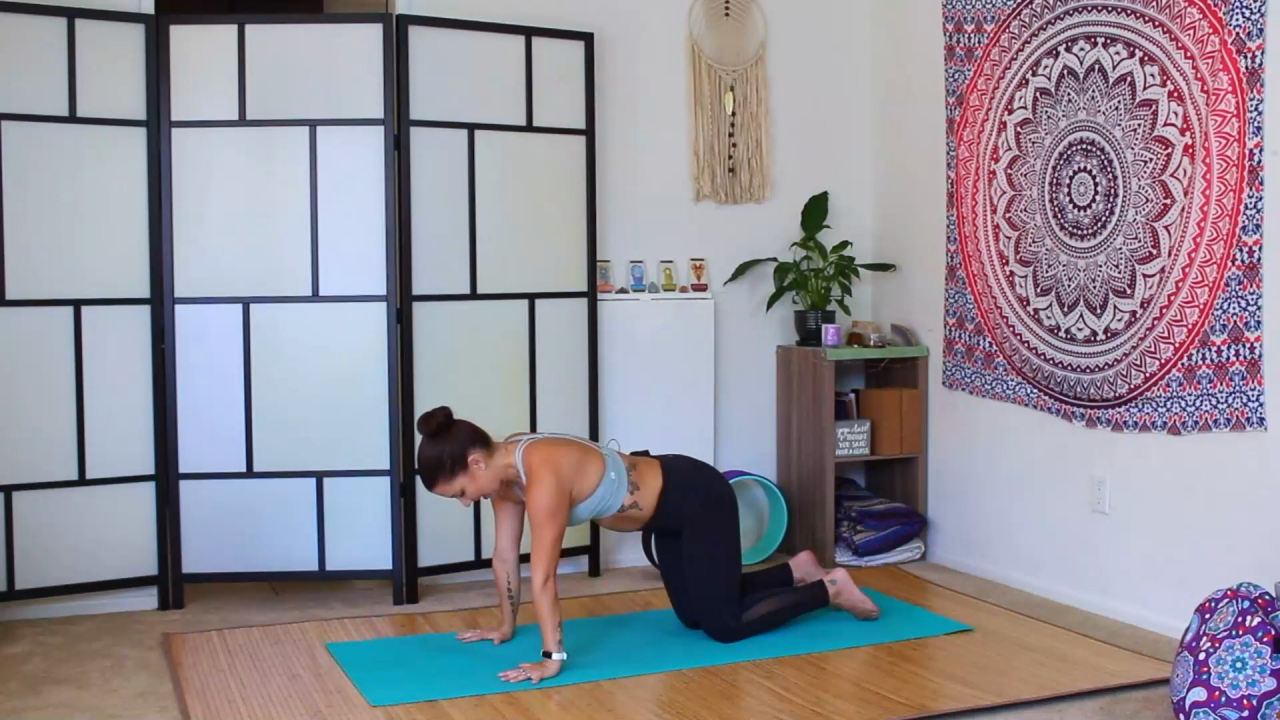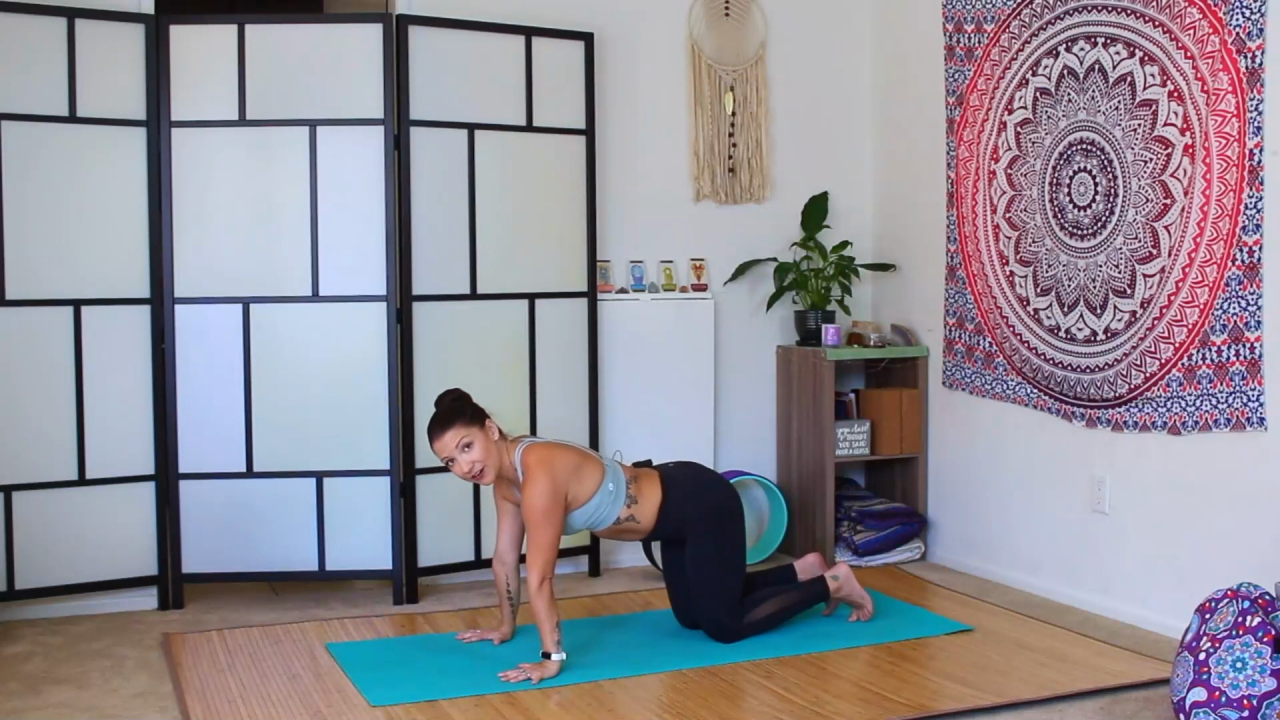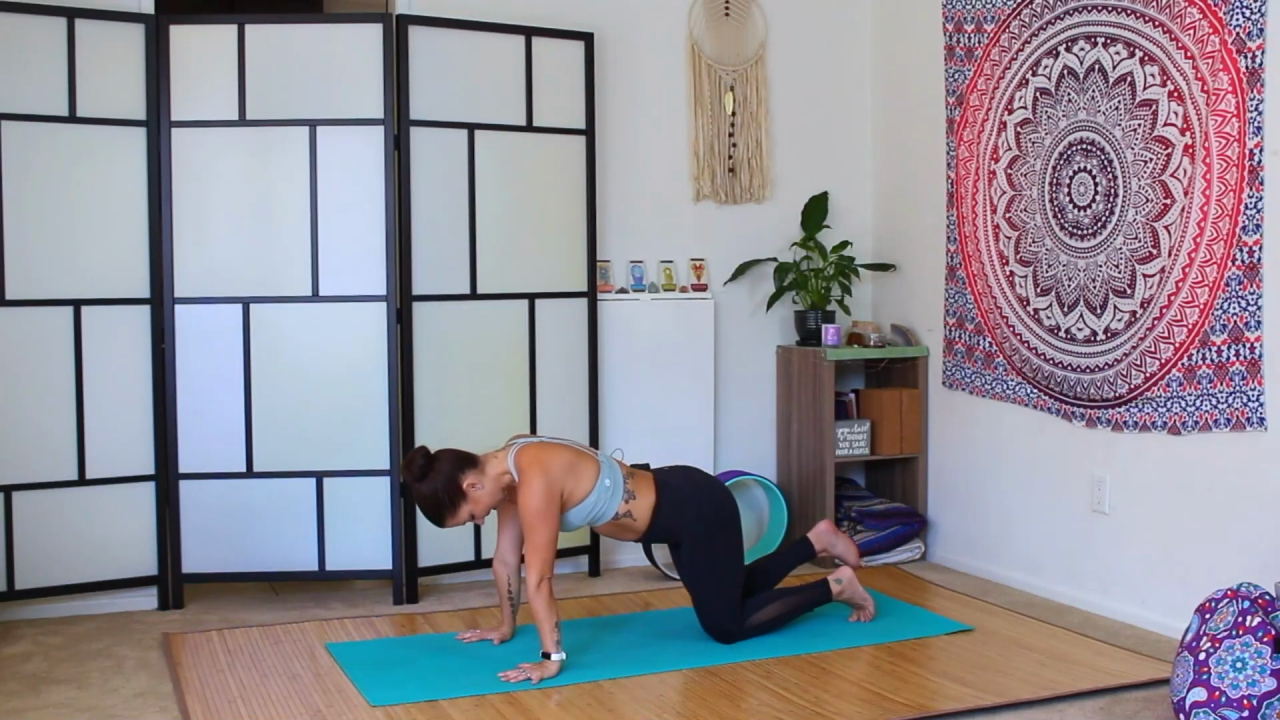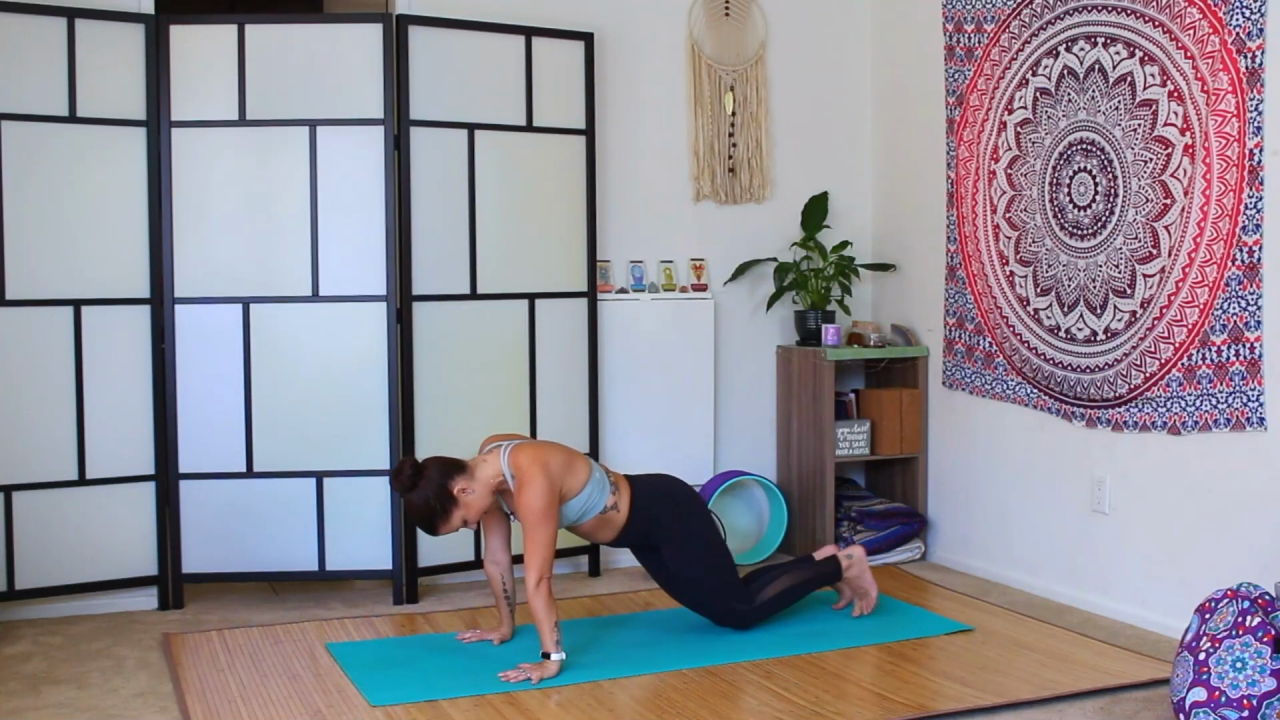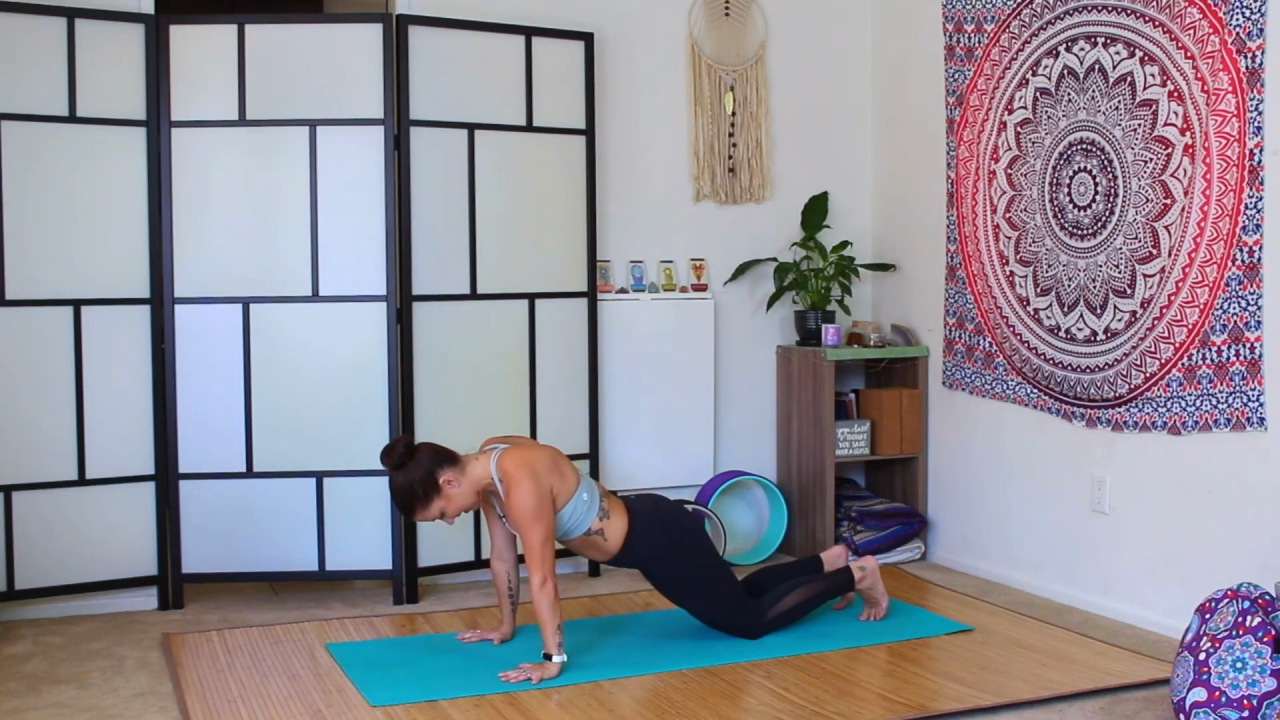
dt=1s
person 1, frame 1
left shoulder: (542, 473)
right shoulder: (503, 465)
left elbow: (543, 575)
right elbow: (505, 556)
left wrist: (552, 657)
right wrist: (506, 625)
left hip: (699, 497)
right hip: (669, 507)
left knee: (724, 625)
right knee: (693, 614)
left ankle: (831, 588)
right ankle: (797, 569)
person 1, frame 2
left shoulder: (538, 473)
right shoulder: (505, 473)
left elbow: (539, 576)
right elbow: (505, 557)
left wrist: (552, 657)
right wrist: (506, 625)
left hip: (702, 505)
right hip: (678, 504)
left knee: (724, 626)
right knee: (691, 616)
left ankle: (832, 584)
right ankle: (803, 571)
person 1, frame 3
left shoulder: (533, 479)
right shoulder: (505, 468)
left elbow: (538, 577)
right elbow: (506, 557)
left wrist: (552, 659)
right wrist: (506, 626)
left hip: (698, 508)
right hip: (674, 502)
left knee: (726, 627)
right knee: (725, 595)
left ankle: (836, 584)
right ankle: (817, 540)
person 1, frame 4
left shoulder: (530, 478)
right shoulder: (486, 466)
left elbow: (538, 577)
right elbow: (496, 558)
left wrist: (552, 658)
right wrist: (505, 626)
left hip: (667, 512)
right hip: (640, 527)
left knee: (741, 610)
right knee: (718, 610)
left ankle: (845, 563)
right ankle: (818, 560)
person 1, frame 5
left shoulder: (519, 479)
right shoulder: (486, 466)
left elbow: (542, 577)
right elbow: (502, 556)
left wrist: (553, 659)
right wrist: (506, 625)
left hip: (659, 538)
right hip: (640, 526)
left knee: (751, 620)
right knee: (734, 596)
left ankle: (855, 574)
right ankle: (827, 560)
